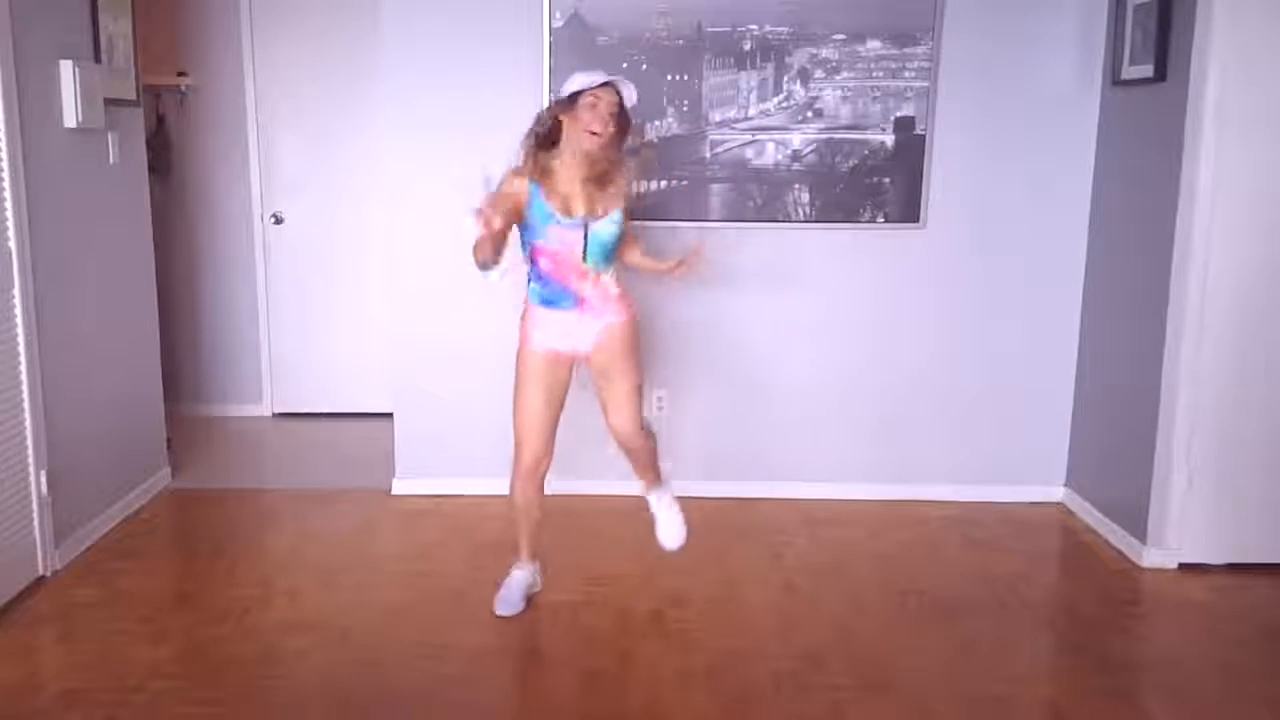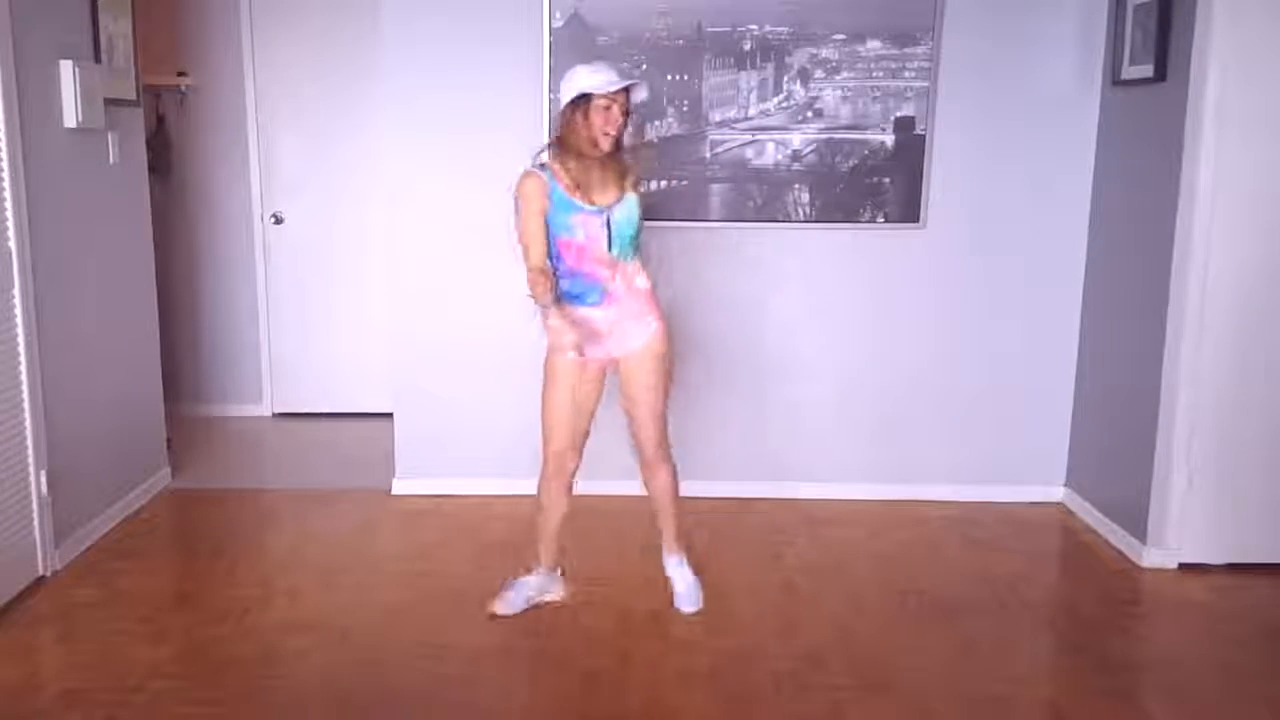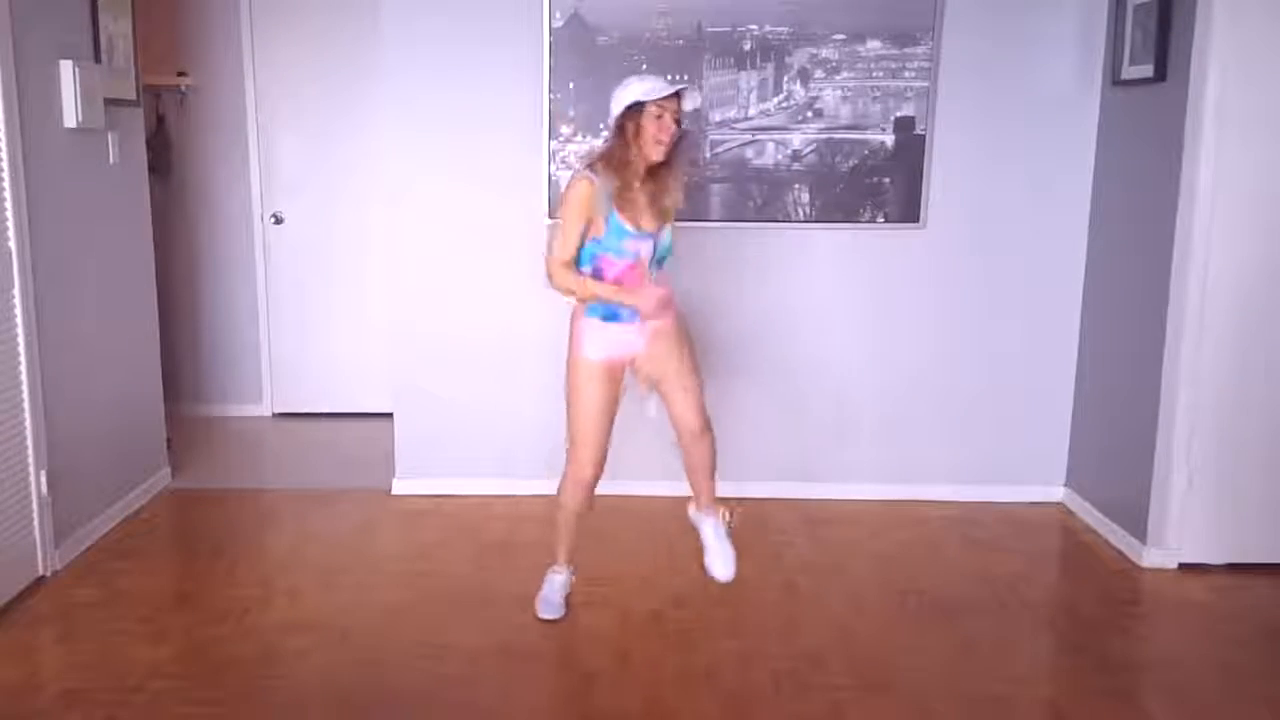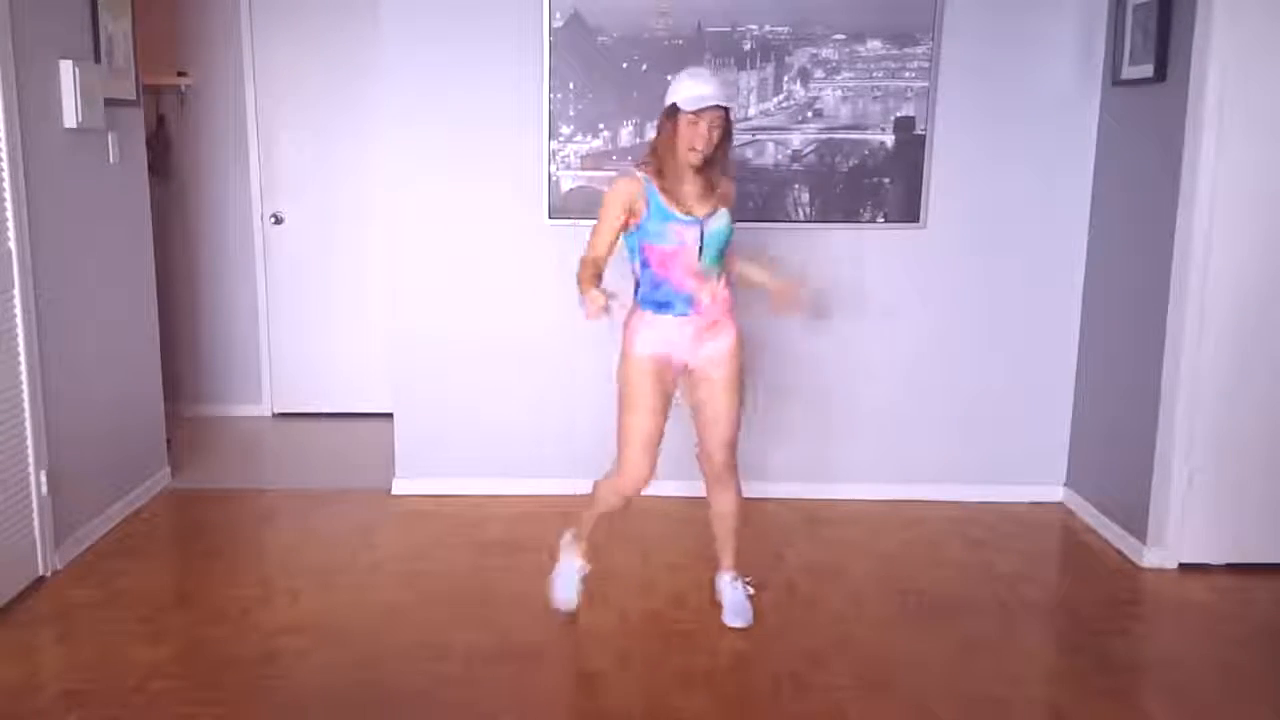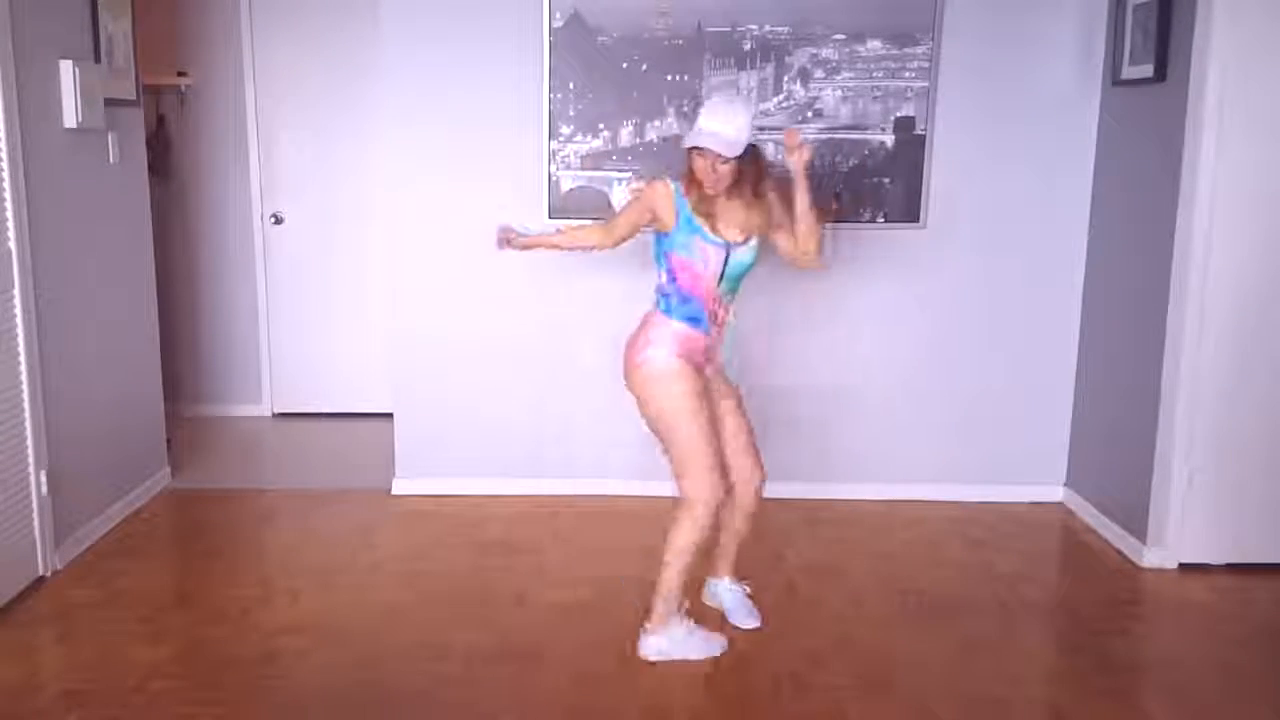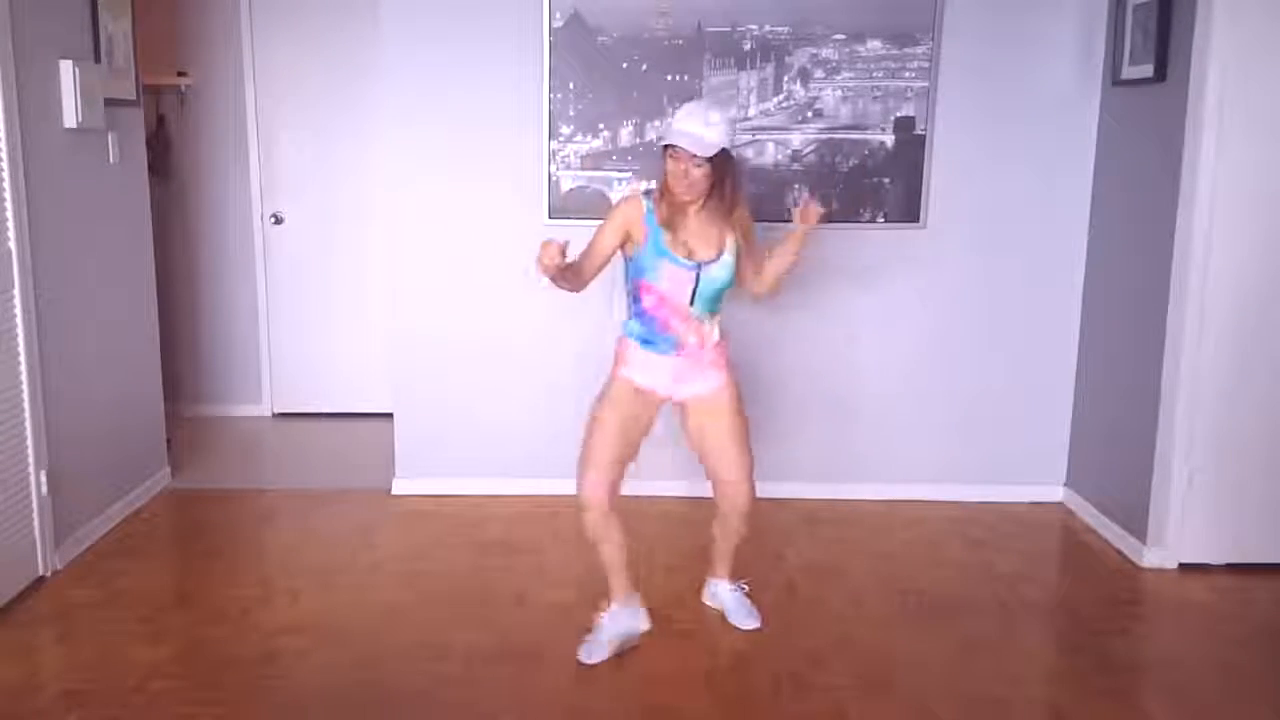
dt=0.3s
person 1, frame 1
left shoulder: (614, 180)
right shoulder: (522, 182)
right elbow: (485, 260)
left wrist: (660, 266)
right wrist: (491, 234)
left hip: (607, 319)
right hip: (546, 328)
left knee: (626, 427)
right knee: (530, 458)
left ankle: (655, 489)
right ankle: (524, 566)
person 1, frame 2
left shoulder: (620, 172)
right shoulder: (538, 183)
right elbow: (536, 268)
right wrist: (555, 313)
left hip: (638, 322)
right hip: (576, 332)
left knee: (653, 449)
right knee: (559, 460)
left ankle: (674, 558)
right ankle: (544, 574)
person 1, frame 3
left shoulder: (662, 187)
right shoulder: (588, 189)
right elbow: (558, 272)
right wrist: (625, 295)
left hip: (656, 324)
right hip: (600, 336)
left knee: (694, 424)
right knee: (584, 469)
left ankle: (706, 512)
right ankle: (560, 569)
person 1, frame 4
left shoulder: (716, 185)
right shoulder: (633, 187)
right elbow: (594, 256)
left wrist: (766, 280)
right wrist: (589, 288)
left hip: (715, 336)
right hip: (652, 341)
left knee: (721, 461)
right knee: (635, 472)
left ankle: (727, 575)
right ankle: (574, 548)
person 1, frame 5
left shoulder: (762, 206)
right shoulder: (664, 196)
left elbow: (806, 253)
right elbow: (605, 236)
left wrist: (799, 176)
right wrist: (530, 240)
left hip: (702, 359)
right hip: (660, 354)
left knee: (748, 481)
right knee: (704, 493)
left ankle: (722, 581)
right ankle: (662, 625)
person 1, frame 6
left shoulder: (730, 221)
right shoulder: (635, 213)
left elbow: (757, 284)
right elbow: (579, 276)
left wrist: (798, 235)
right wrist: (554, 267)
left hip: (704, 373)
right hip: (638, 372)
left knee: (738, 496)
right knee: (594, 491)
left ankle: (719, 583)
right ankle: (622, 608)
